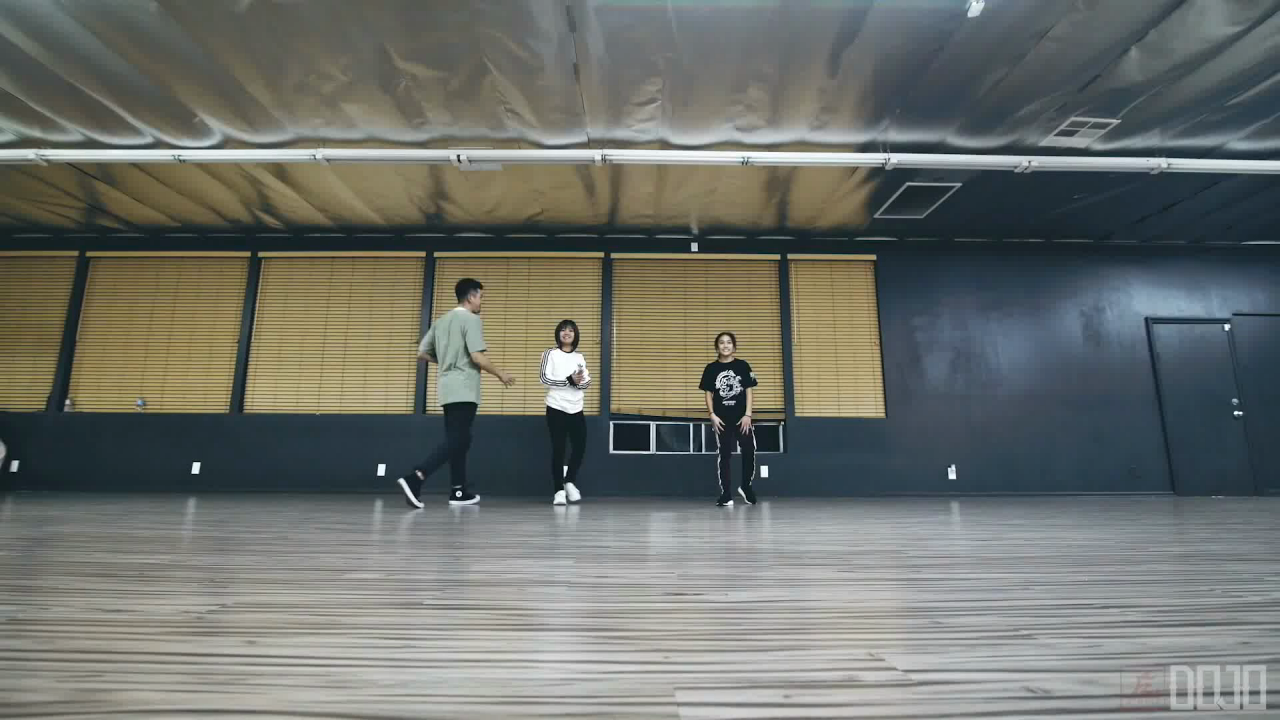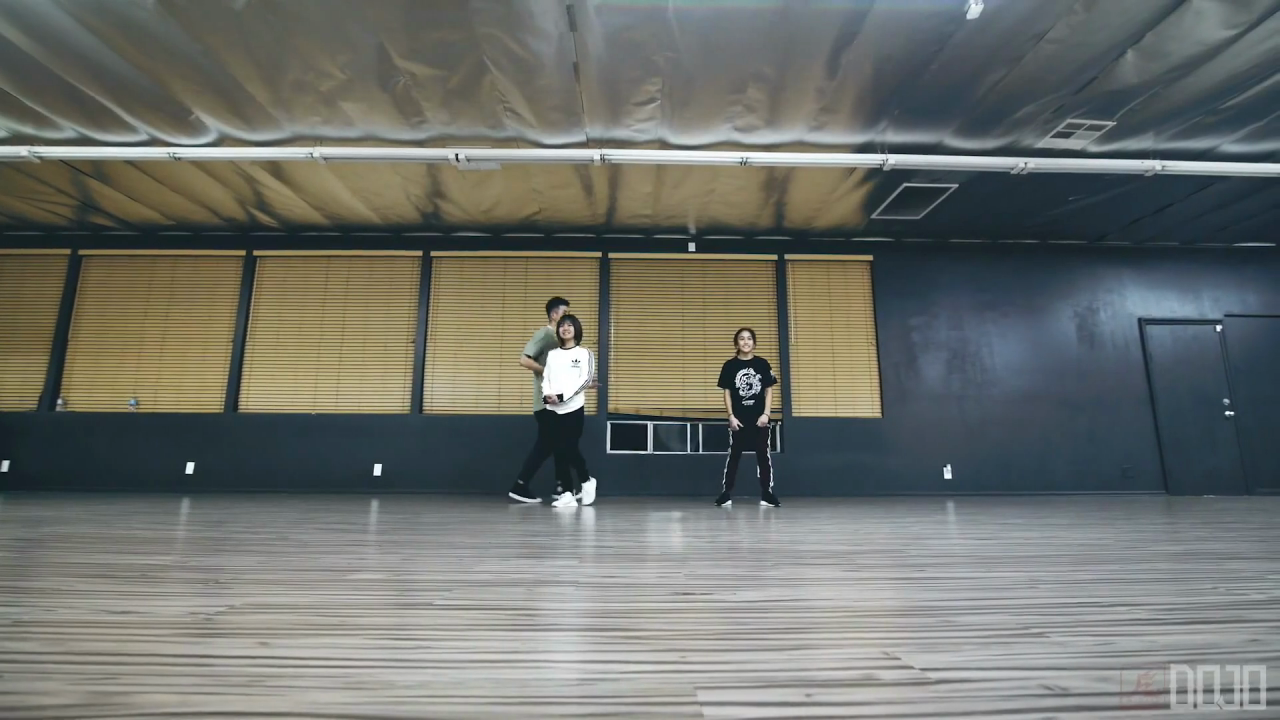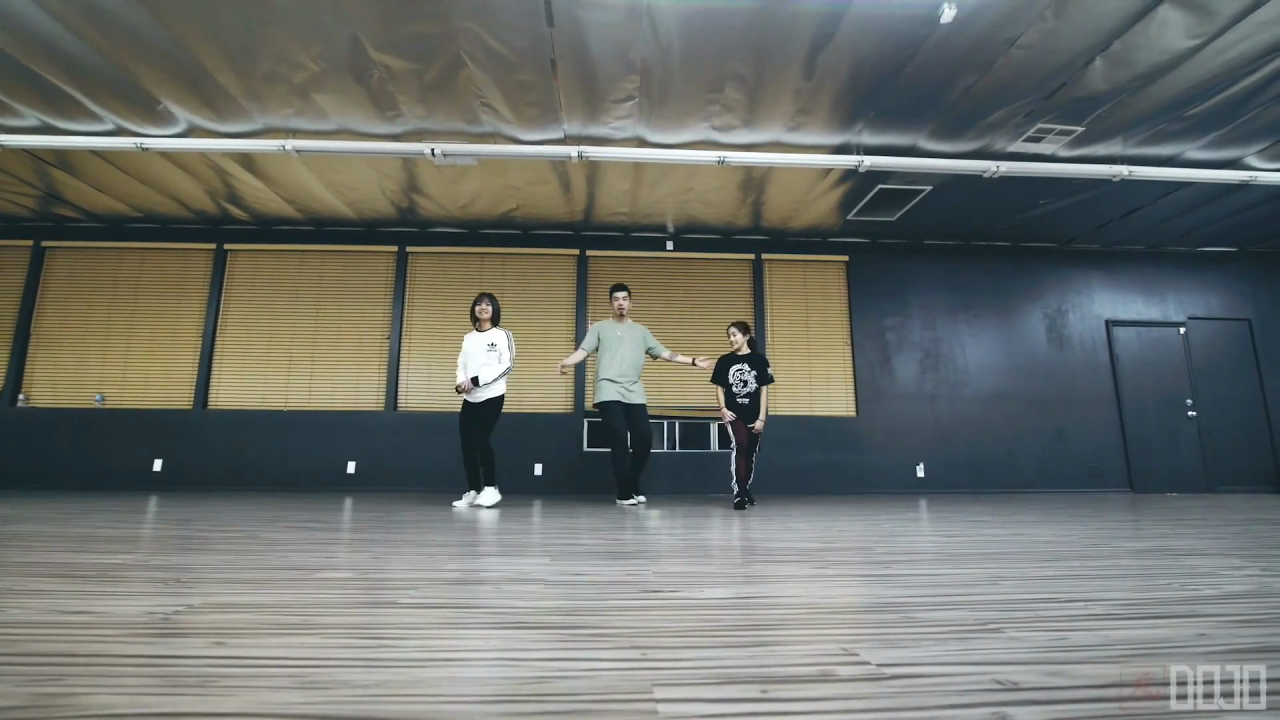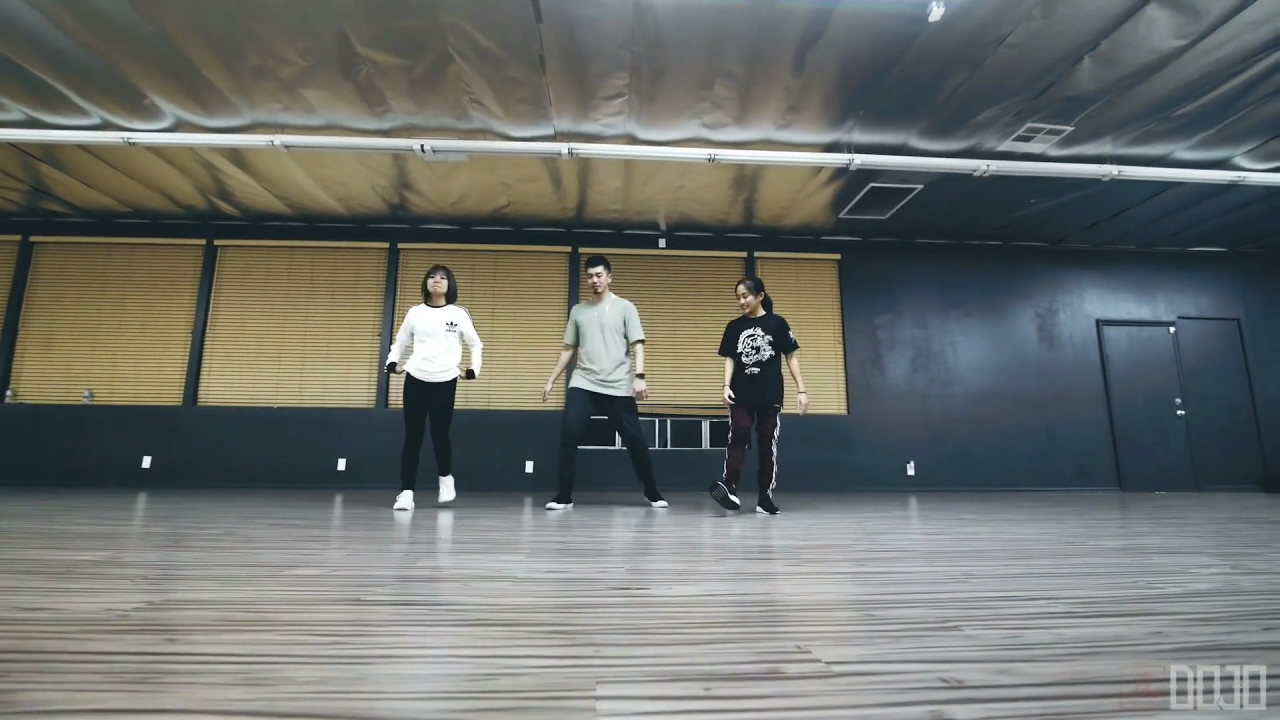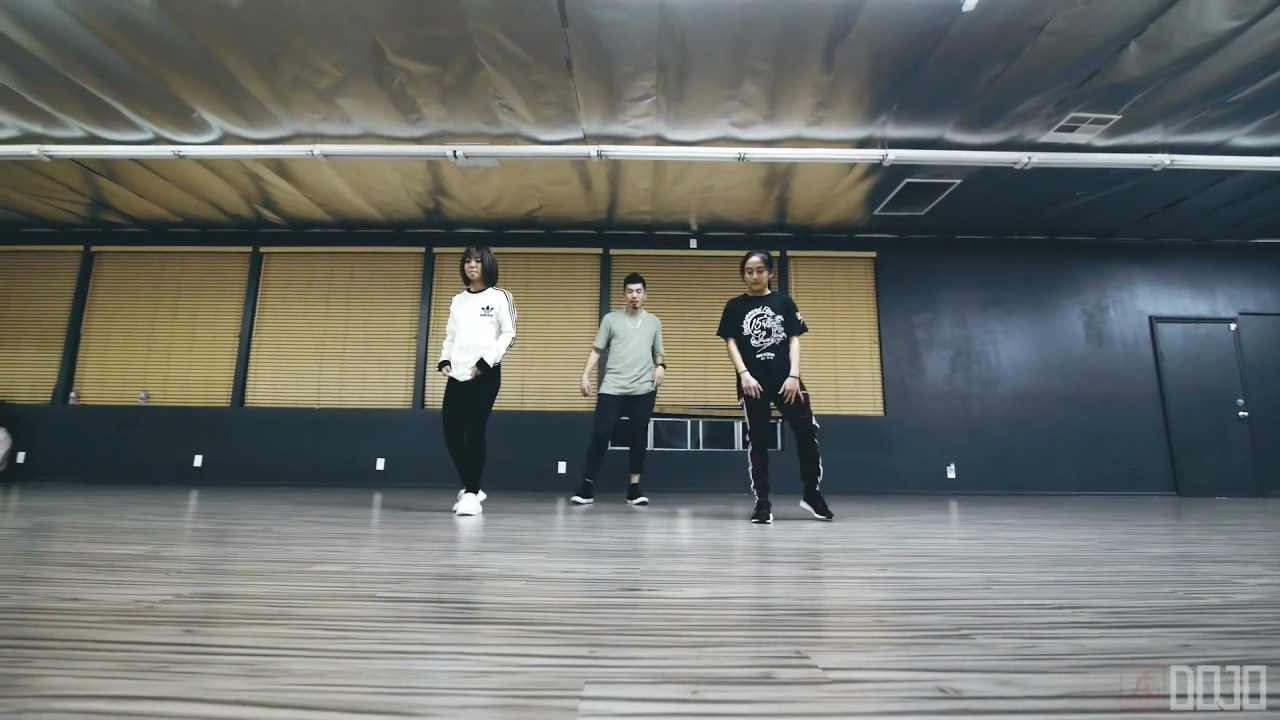
dt=1s
person 1, frame 1
left shoulder: (441, 321)
right shoulder: (471, 320)
left elbow: (422, 352)
right elbow: (477, 357)
right wrist: (500, 374)
left hip: (448, 389)
right hip: (464, 391)
left knee: (459, 439)
right knee: (456, 440)
left ankle: (459, 491)
right ankle: (414, 479)
person 1, frame 2
left shoulder: (555, 338)
right shoulder: (544, 335)
right elbow: (524, 360)
right wrist: (547, 370)
right hip: (547, 401)
right knee: (545, 444)
right ankle: (520, 487)
person 1, frame 3
left shoulder: (641, 331)
right shoulder: (599, 328)
left elbow: (663, 353)
right elbow: (583, 350)
left wrist: (693, 361)
right wrist: (568, 361)
left hip: (634, 393)
right hip: (608, 392)
left knee: (644, 439)
right knee: (618, 441)
left ankle: (633, 485)
right ankle: (624, 493)
person 1, frame 4
left shoulder: (625, 307)
right shoulder: (577, 311)
left elbow: (636, 344)
right elbow: (569, 348)
left wrist: (639, 376)
right wrist: (551, 379)
left hip: (618, 387)
right hip: (582, 385)
left knee: (635, 438)
right knee: (569, 435)
left ankle: (651, 490)
right ankle: (564, 495)
person 1, frame 5
left shoulder: (654, 322)
right shoulder: (610, 319)
left elbow: (658, 354)
right elbow: (597, 350)
left wrist: (660, 366)
right wrist: (585, 376)
left hip: (643, 390)
right hip: (612, 388)
left knee: (638, 438)
right knee: (600, 434)
left ankle: (634, 488)
right ankle: (587, 485)
person 2, frame 1
left shoulder: (579, 357)
right shoulder: (550, 354)
left elbow: (587, 381)
right elbow: (545, 378)
left wrist: (580, 381)
right wrist: (569, 380)
left hip: (576, 409)
right hip: (556, 408)
left knee: (579, 447)
right knee: (558, 449)
left ankle: (569, 482)
right ankle: (559, 491)
person 2, frame 2
left shoulder: (584, 353)
right shoulder: (552, 354)
left elbow: (585, 379)
right elbow: (545, 378)
left wrist: (562, 396)
right wrist: (547, 395)
left hip: (574, 408)
right hip: (553, 409)
left knee: (571, 448)
right knee: (557, 450)
left ankle: (587, 481)
right ankle: (568, 492)
person 2, frame 3
left shoulder: (502, 335)
right shoulder: (468, 338)
left elbow: (506, 366)
right elbow: (461, 366)
left wrist: (476, 381)
right wrist: (460, 384)
left hip: (492, 397)
right hip: (470, 399)
left knee: (481, 440)
right knee: (467, 443)
left ankle: (490, 488)
right ankle: (474, 491)
person 2, frame 4
left shoulder: (459, 314)
right shoulder: (415, 313)
left elbow: (475, 345)
right elbow: (400, 342)
left wrist: (473, 370)
right wrist: (392, 363)
left hip: (445, 381)
right hip: (416, 380)
left knee: (440, 433)
right knee: (413, 436)
left ankle: (445, 476)
right ankle: (407, 492)
person 2, frame 5
left shoulder: (500, 297)
right shoulder: (457, 301)
left elbow: (509, 335)
left wrist: (485, 363)
right wrist: (444, 362)
left hip: (485, 374)
right hip: (457, 375)
left knee: (474, 431)
right knee: (451, 432)
left ankle: (471, 494)
right ankle: (471, 488)
person 3, frame 1
left shoulder: (743, 366)
right shoulder: (711, 368)
left elbow: (749, 391)
right elbow: (708, 394)
left wrist: (748, 415)
right wrist: (712, 415)
left hip: (741, 417)
right hip: (721, 418)
left knee: (749, 451)
right knee: (724, 454)
left ankle: (746, 486)
right ankle: (726, 494)
person 3, frame 2
left shoulder: (762, 364)
right shoulder: (730, 365)
left elbow: (769, 390)
right elbow: (727, 392)
left wrist: (766, 413)
right wrist: (731, 416)
left hip: (759, 417)
right hip: (739, 418)
left knee: (763, 454)
right knee: (734, 454)
left ankle: (767, 493)
right ankle: (726, 493)
person 3, frame 3
left shoulder: (759, 360)
right shoulder: (724, 361)
left elbow: (764, 390)
right elbow: (719, 388)
left wrist: (762, 417)
right wrist: (723, 409)
left hip: (754, 415)
right hip: (734, 414)
left knee: (750, 453)
right knee: (739, 446)
left ankle: (744, 490)
right ankle: (739, 494)
person 3, frame 4
left shoulder: (777, 323)
right shoulder: (734, 326)
left elbow: (790, 357)
right elbow: (730, 359)
left wrist: (801, 389)
right wrist: (726, 386)
left hip: (770, 392)
right hip: (741, 390)
left knee: (768, 443)
right knee: (737, 435)
left ankle: (765, 498)
right ankle: (729, 484)
person 3, frame 5
left shoulder: (784, 303)
right shoulder: (735, 306)
left elbow: (794, 340)
right elbow: (731, 342)
left wrist: (794, 375)
right wrist: (744, 374)
left hip: (786, 379)
right hip: (753, 382)
left knee: (807, 431)
right knee: (758, 440)
left ankle: (812, 494)
right ankle: (762, 503)
